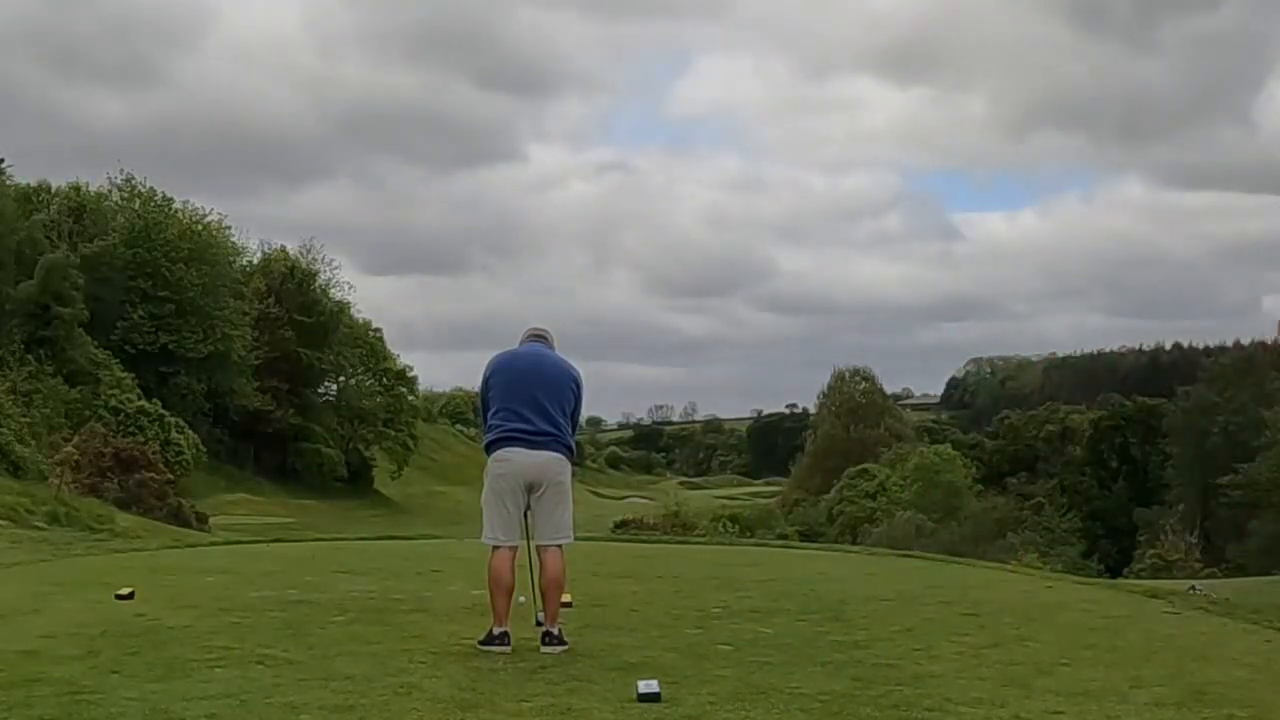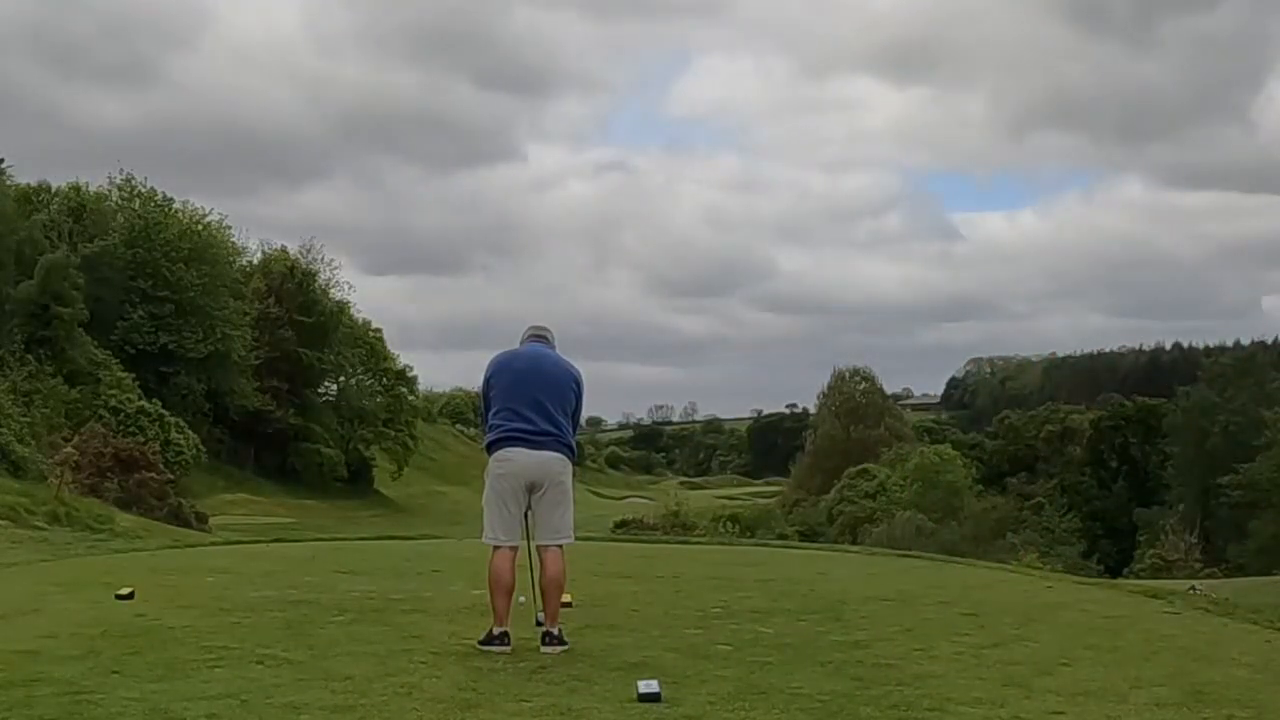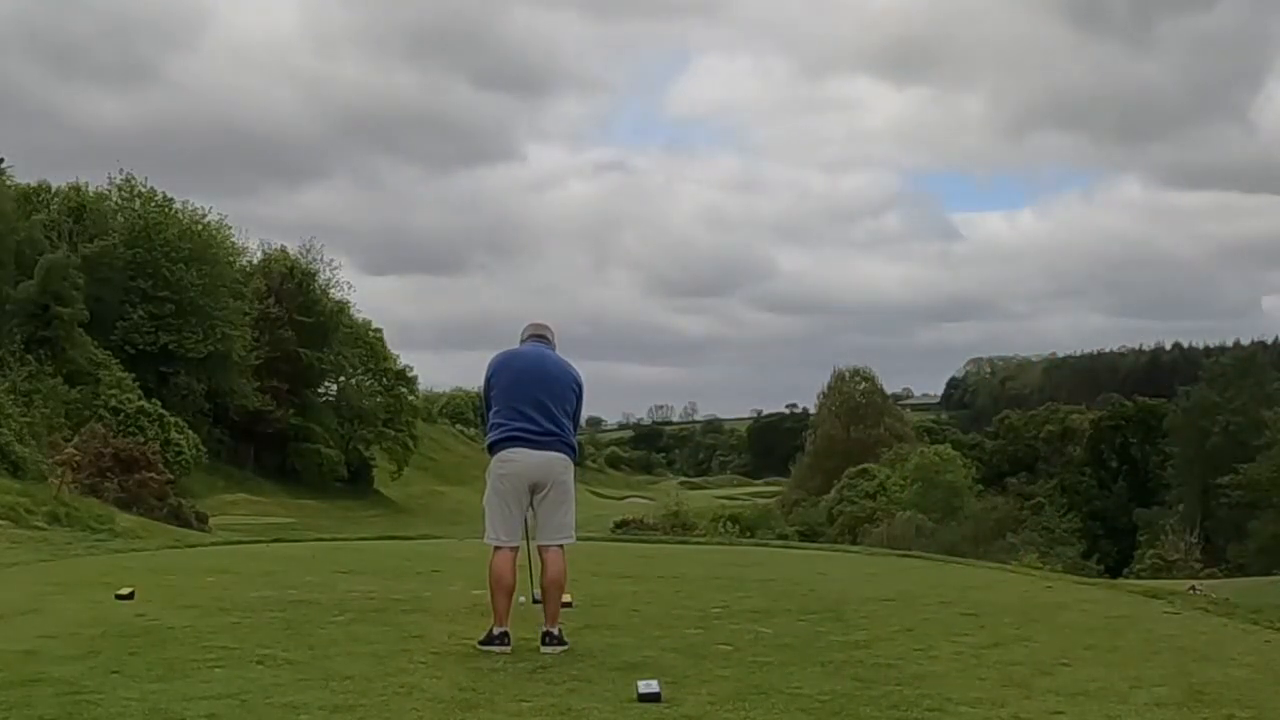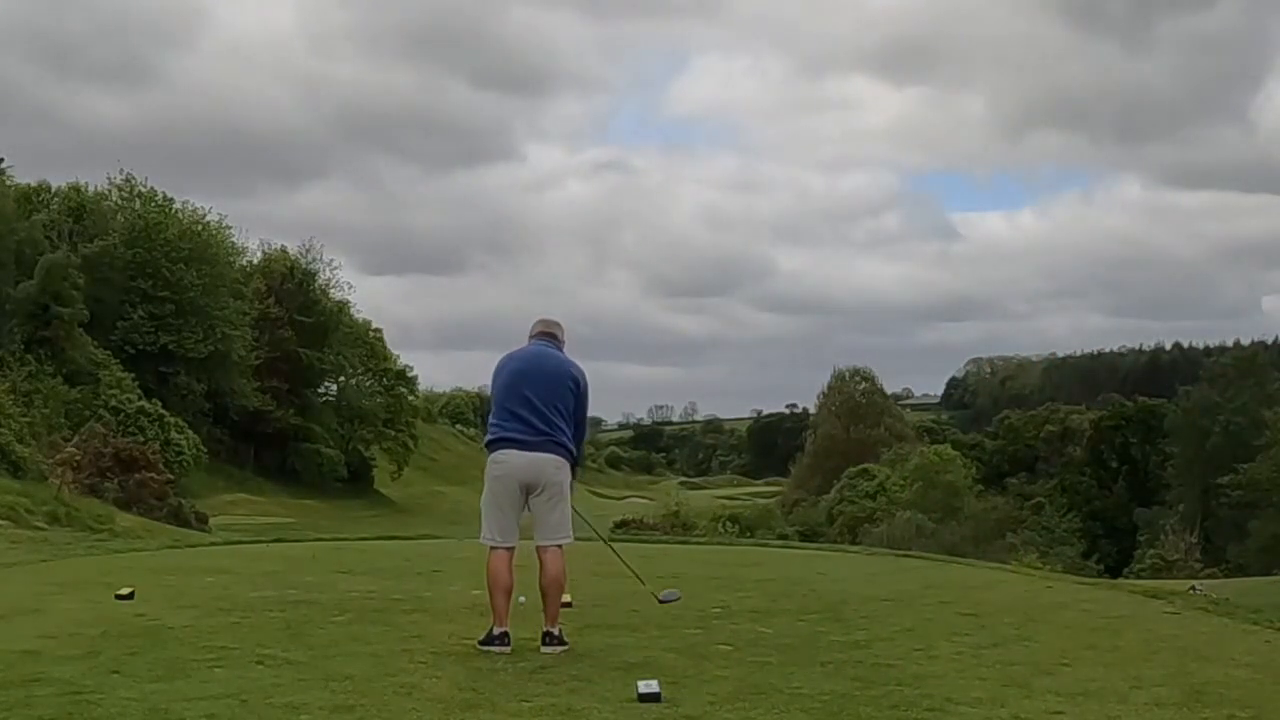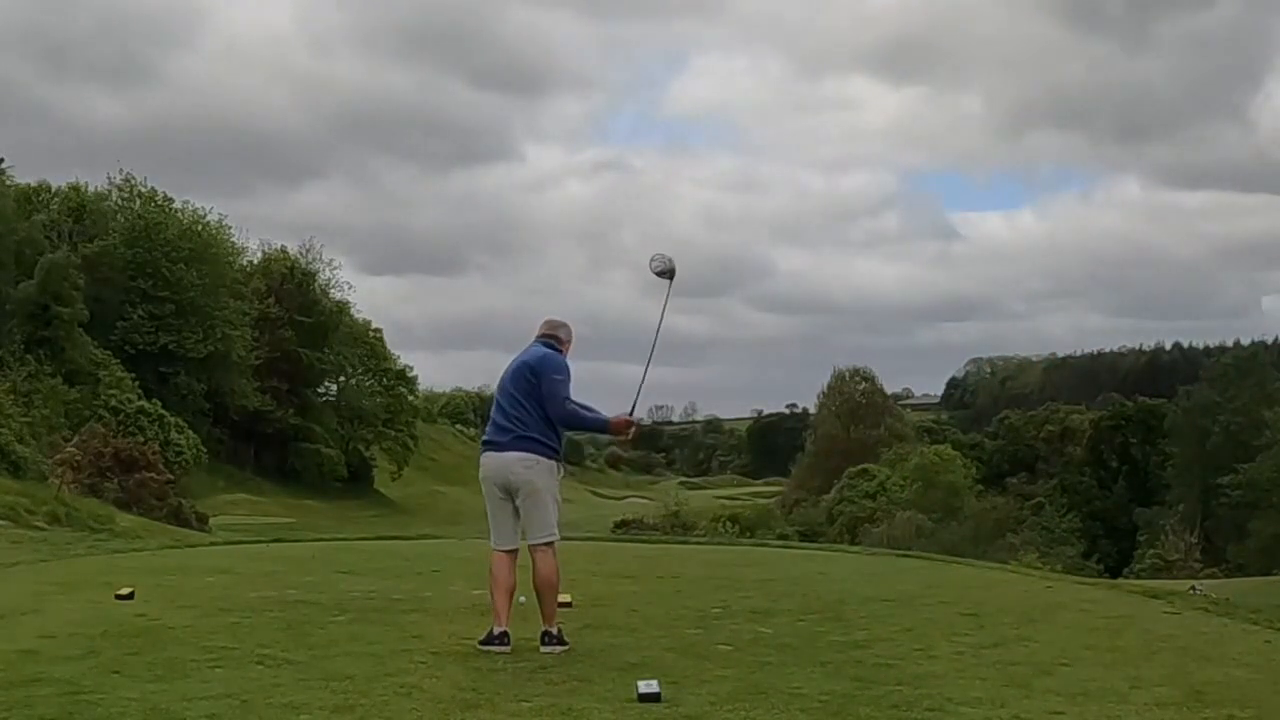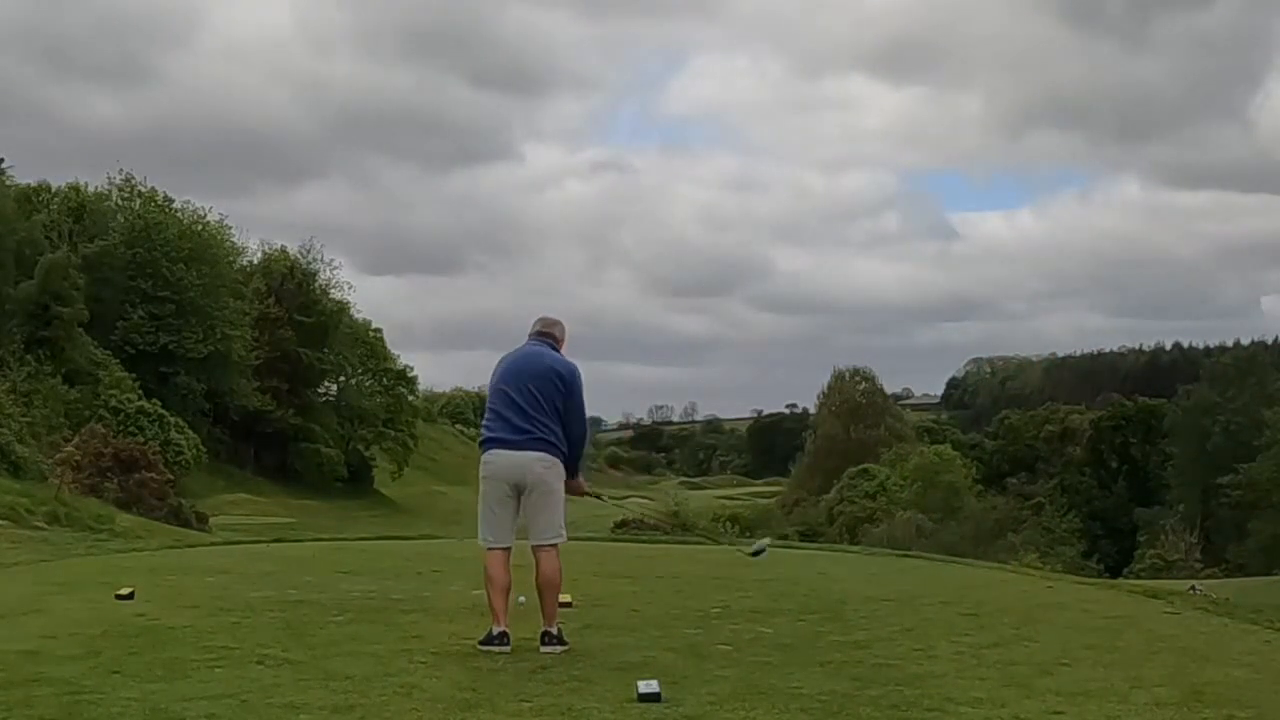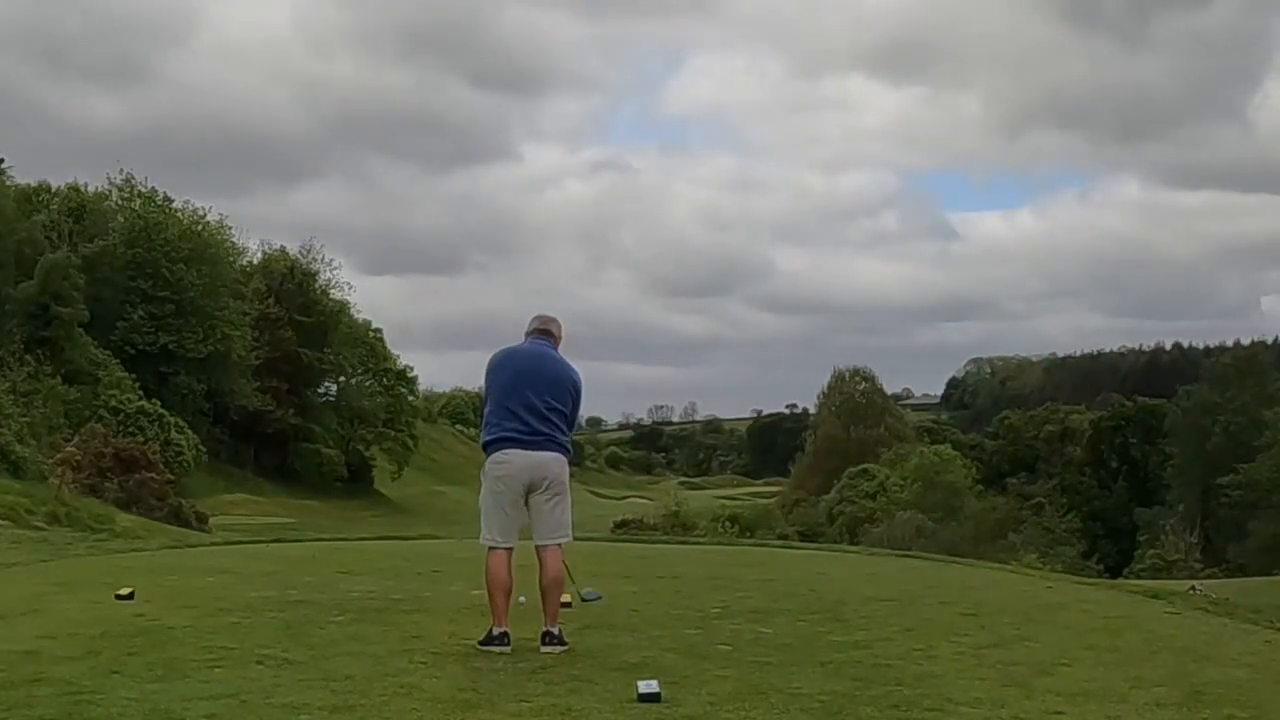
dt=0.5s
person 1, frame 1
left shoulder: (498, 363)
right shoulder: (569, 370)
left elbow: (485, 416)
left hip: (506, 456)
right hip: (553, 459)
left knee: (503, 546)
right knee: (551, 546)
left ankle: (499, 631)
right ankle: (551, 631)
person 1, frame 2
left shoulder: (499, 362)
right shoulder: (570, 371)
left elbow: (487, 415)
left hip: (507, 457)
right hip: (555, 460)
left knee: (504, 546)
right knee: (552, 547)
left ankle: (500, 631)
right ankle: (552, 631)
person 1, frame 3
left shoulder: (500, 362)
right shoulder: (569, 372)
left elbow: (488, 414)
left hip: (509, 457)
right hip: (556, 460)
left knee: (504, 546)
right knee: (553, 547)
left ankle: (500, 631)
right ankle: (551, 631)
person 1, frame 4
left shoulder: (506, 362)
right shoulder: (572, 371)
right elbow: (577, 429)
right wrist: (570, 472)
left hip: (505, 458)
right hip: (550, 461)
left knee: (500, 546)
right knee: (551, 547)
left ankle: (499, 630)
right ankle: (552, 632)
person 1, frame 5
left shoulder: (520, 362)
right shoulder: (552, 360)
left elbow: (560, 407)
right elbow: (561, 413)
left wrist: (607, 421)
right wrist: (608, 424)
left hip: (493, 460)
right hip: (531, 460)
left knee: (503, 548)
right knee: (542, 546)
left ankle: (499, 630)
right ankle: (550, 631)
person 1, frame 6
left shoulder: (506, 363)
right shoulder: (566, 369)
right elbow: (576, 428)
right wrist: (572, 474)
left hip: (496, 457)
right hip: (542, 461)
left knee: (496, 546)
right knee: (546, 547)
left ankle: (499, 630)
right ankle: (550, 631)
person 1, frame 7
left shoulder: (500, 359)
right shoulder: (569, 373)
left hip: (504, 458)
right hip: (550, 460)
left knee: (499, 546)
right knee: (550, 547)
left ankle: (499, 631)
right ankle: (551, 631)
